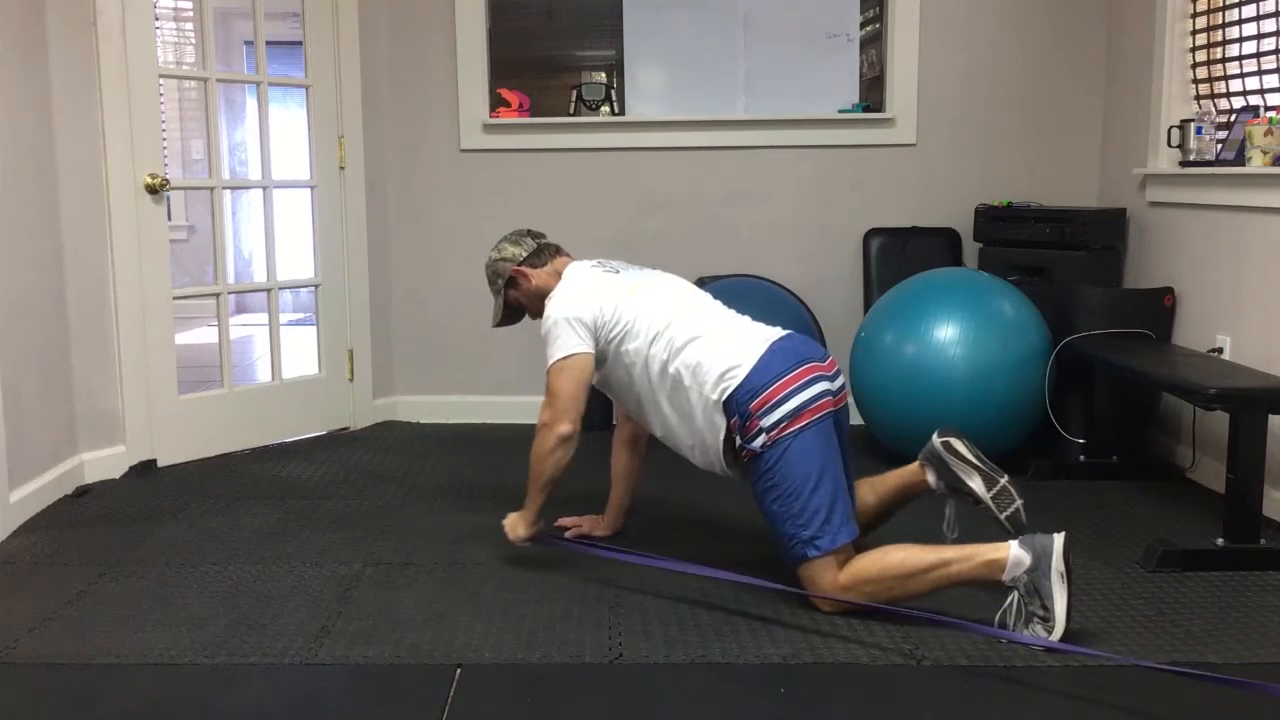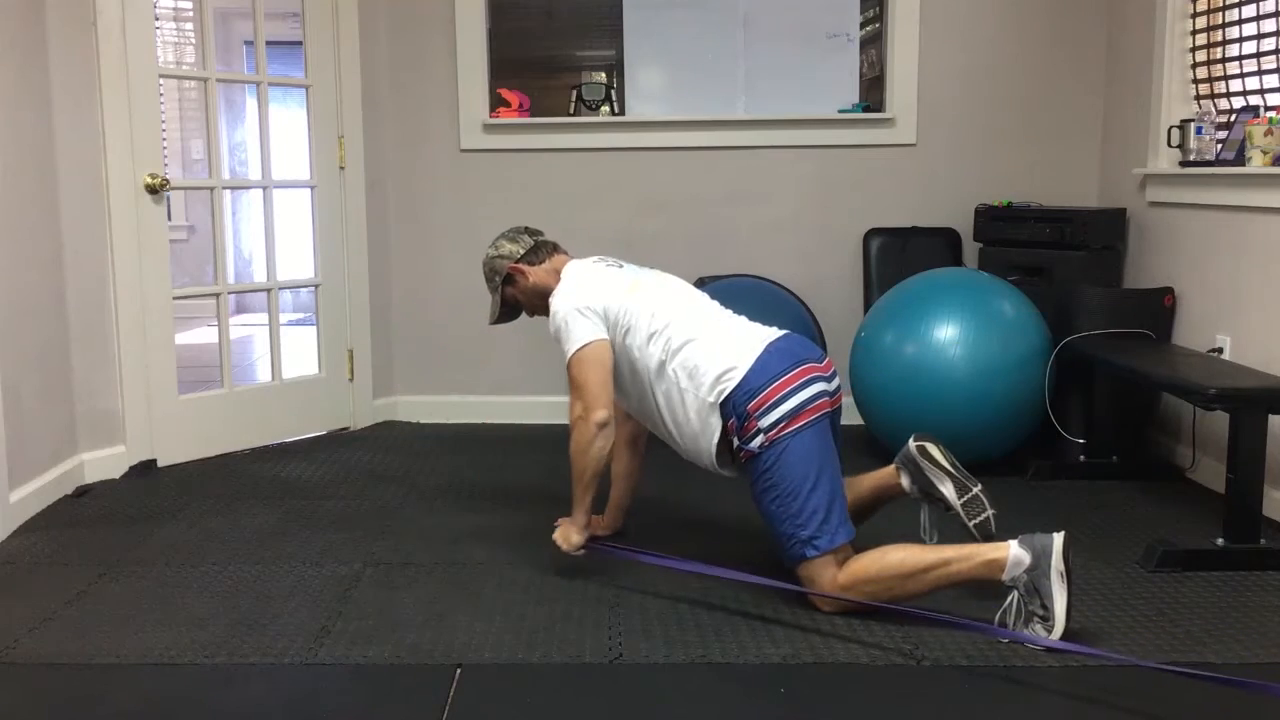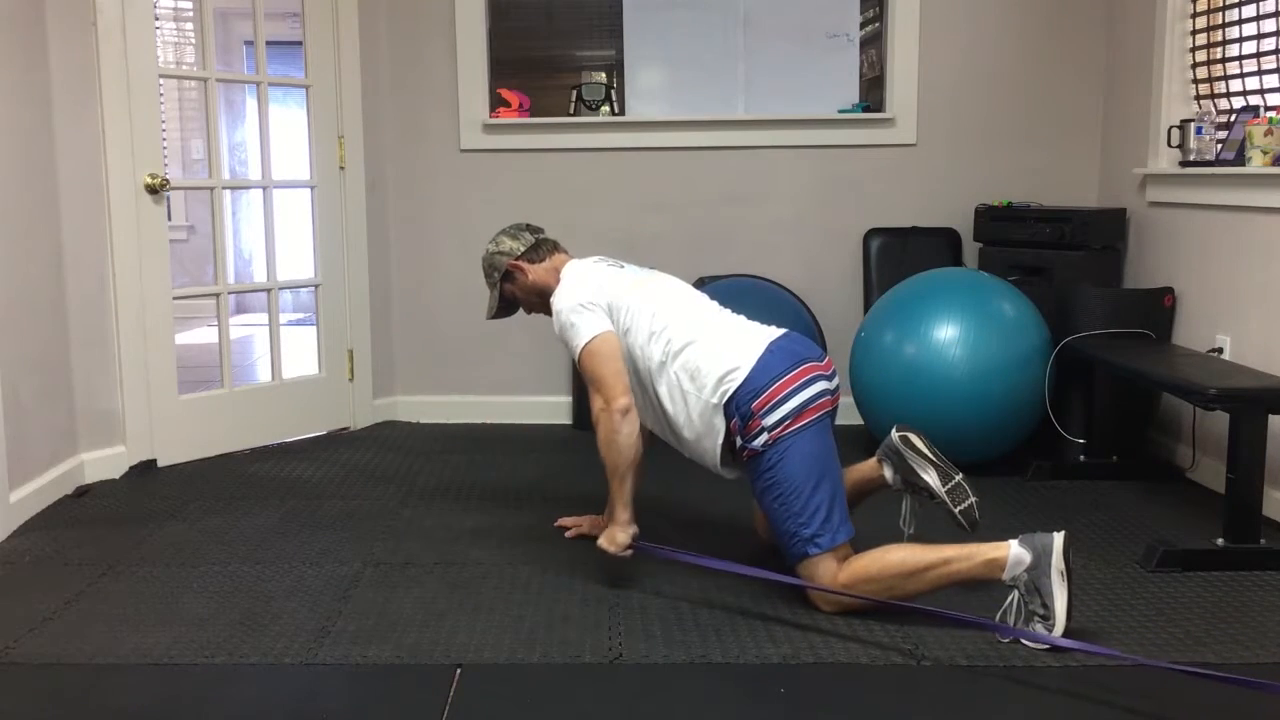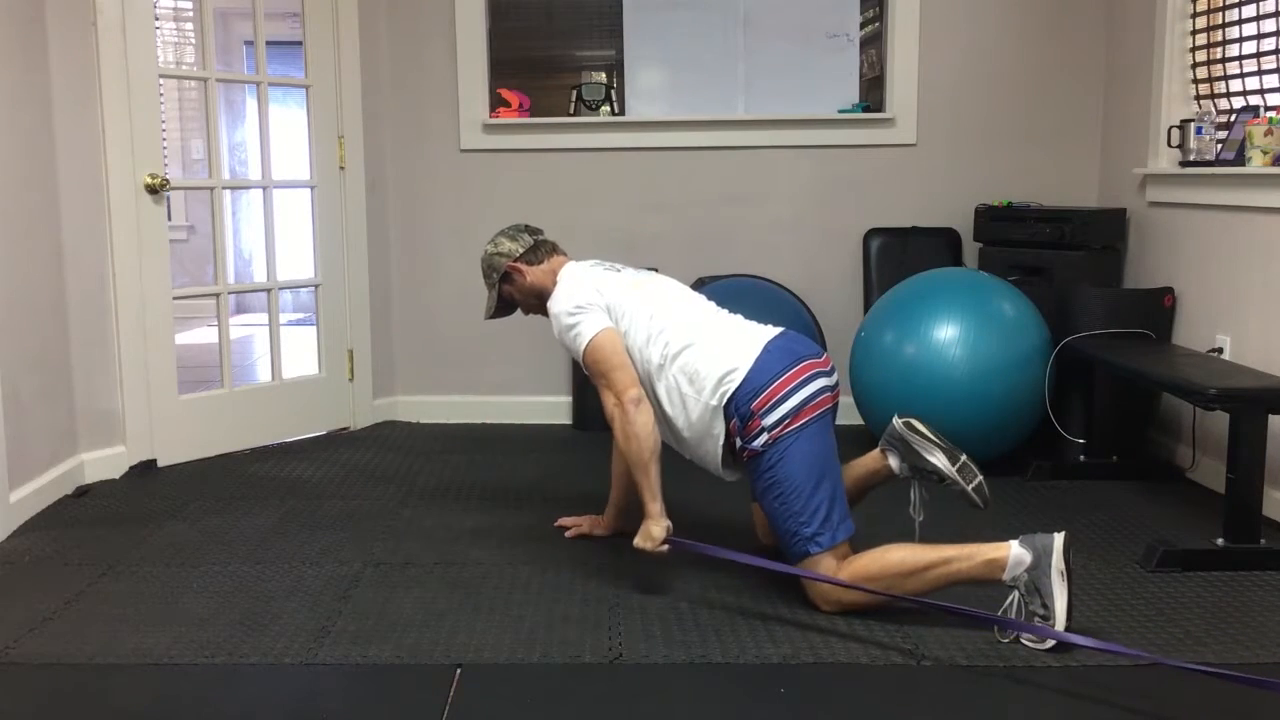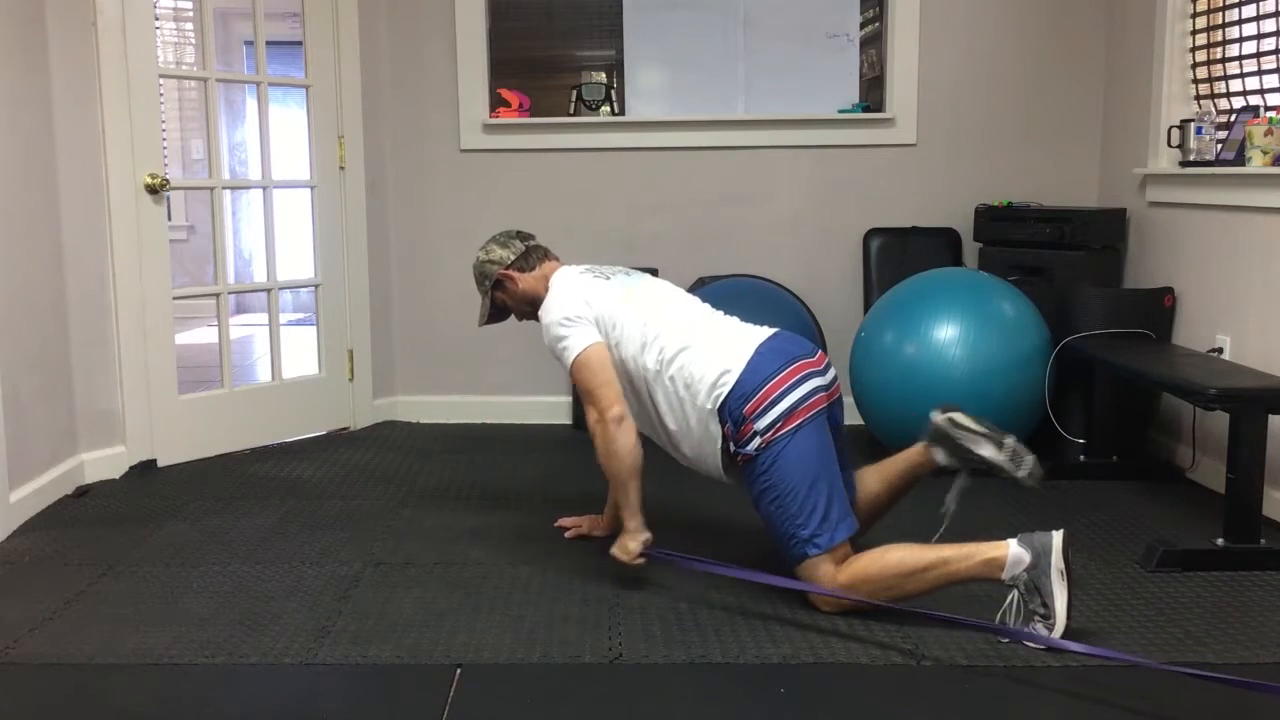
dt=0.3s
person 1, frame 1
left shoulder: (568, 305)
right shoulder: (615, 284)
left elbow: (559, 429)
right elbow: (633, 420)
left wrist: (528, 516)
right wrist: (608, 520)
left hip: (771, 406)
right hip: (805, 369)
left knee: (833, 583)
right knee: (836, 527)
left ankle: (1017, 558)
right ankle: (930, 470)
person 1, frame 2
left shoulder: (571, 300)
right shoulder: (607, 278)
left elbow: (597, 419)
right elbow: (633, 417)
left wrist: (579, 520)
right wrist: (612, 518)
left hip: (767, 405)
right hip: (797, 370)
left knee: (831, 584)
right knee: (807, 520)
left ankle: (1016, 557)
right ankle: (905, 475)
person 1, frame 3
left shoulder: (573, 298)
right shoulder: (607, 279)
left elbow: (617, 410)
right elbow: (637, 409)
left wrist: (621, 519)
right wrist: (606, 515)
left hip: (768, 404)
right hip: (796, 367)
left knee: (831, 583)
right knee: (777, 528)
left ankle: (1017, 557)
right ankle: (887, 466)
person 1, frame 4
left shoulder: (570, 302)
right shoulder: (606, 281)
left elbow: (629, 405)
right elbow: (633, 408)
left wrist: (653, 513)
right wrist: (609, 518)
left hip: (769, 403)
right hip: (795, 366)
left knee: (832, 583)
right knee: (774, 532)
left ankle: (1018, 557)
right ankle: (891, 455)
person 1, frame 5
left shoulder: (561, 308)
right shoulder: (602, 283)
left elbow: (613, 420)
right elbow: (624, 414)
left wrist: (633, 527)
right wrist: (605, 518)
left hip: (764, 407)
right hip: (796, 363)
left knee: (832, 582)
right knee: (844, 513)
left ankle: (1015, 556)
right ankle: (933, 451)
